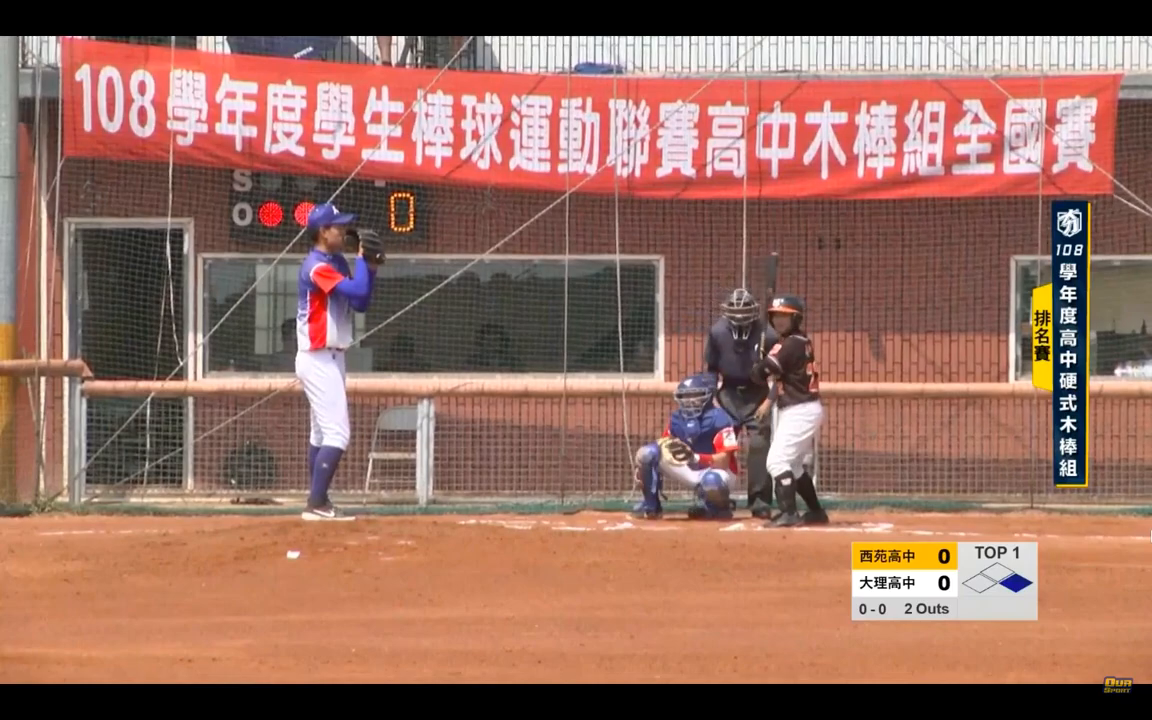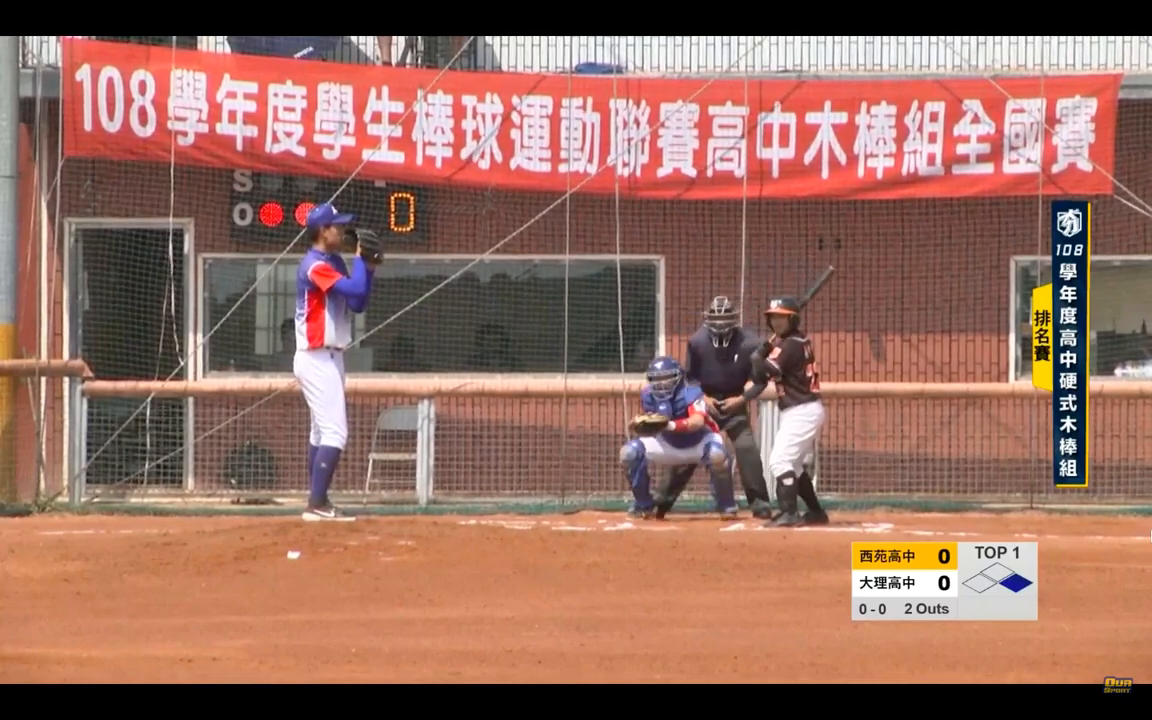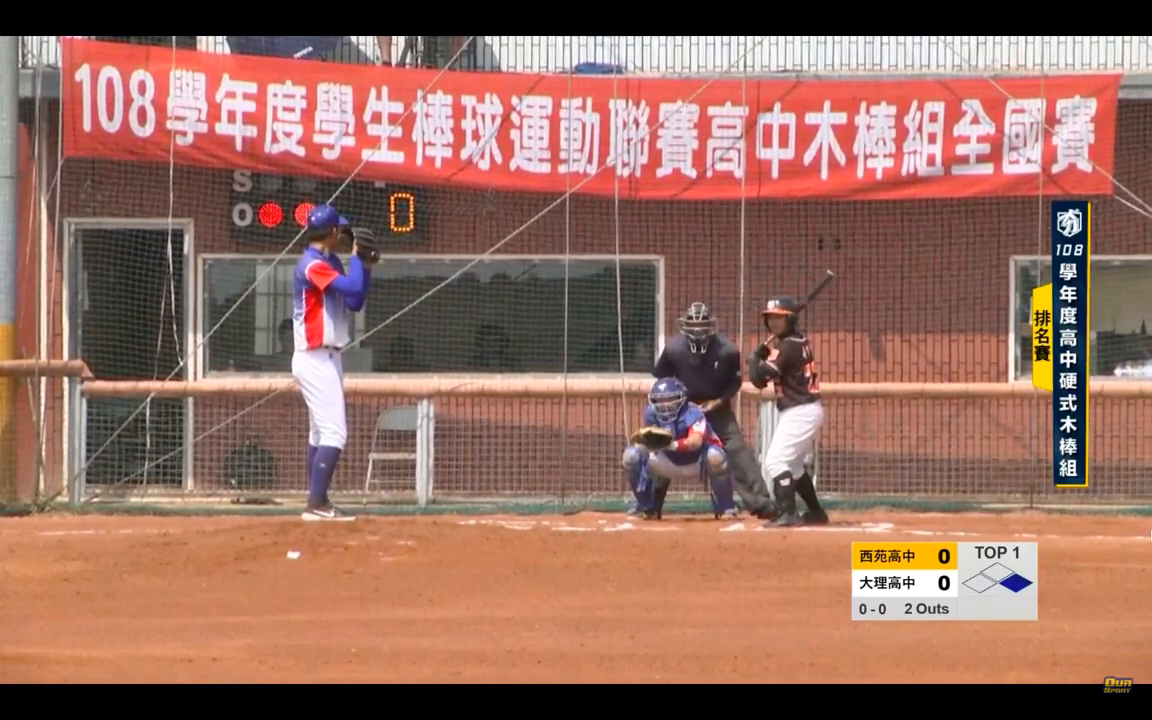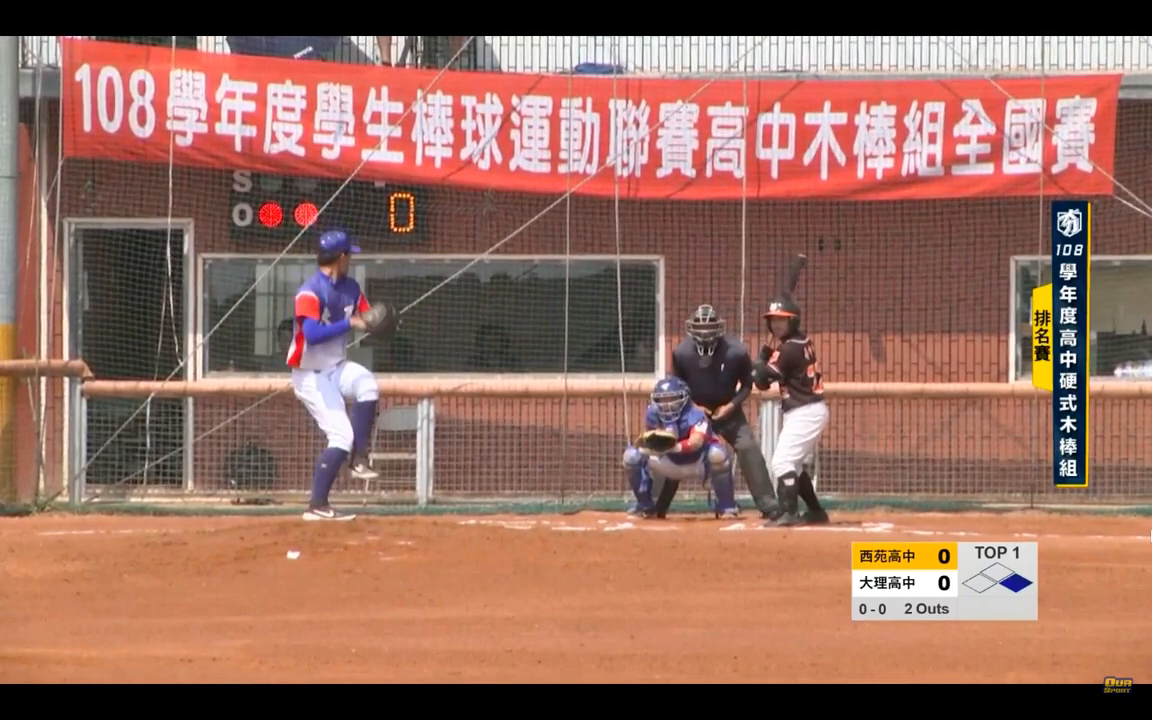
dt=0.5s
person 1, frame 1
left shoulder: (338, 263)
right shoulder: (317, 266)
left elbow: (361, 304)
right elbow: (358, 291)
left wrist: (371, 268)
right wrist: (361, 259)
left hip: (330, 359)
right hip: (319, 361)
left knee: (322, 433)
right knee: (337, 434)
left ankle: (319, 502)
right ankle: (316, 505)
person 1, frame 2
left shoulder: (335, 263)
right shoulder: (315, 265)
left elbow: (358, 304)
right elbow: (356, 290)
left wrist: (369, 268)
right wrist: (359, 258)
left hip: (330, 358)
right hip: (317, 359)
left knee: (322, 433)
right knee: (334, 433)
left ankle: (319, 501)
right ankle: (316, 505)
person 1, frame 3
left shoulder: (331, 262)
right shoulder: (311, 264)
left elbow: (355, 303)
right elbow: (353, 287)
left wrist: (366, 267)
right wrist: (356, 256)
left hip: (328, 359)
right hip: (315, 360)
left knee: (321, 433)
right knee: (334, 433)
left ankle: (319, 500)
right ankle: (316, 505)
person 1, frame 4
left shoulder: (350, 286)
right shoulder: (310, 291)
left elbow: (366, 320)
right elbow: (313, 335)
right wrist: (350, 324)
left hip: (337, 367)
right hip: (310, 375)
left knee: (368, 387)
right knee: (341, 436)
left ankle: (358, 457)
right ankle: (317, 506)
person 2, frame 1
left shoulder: (789, 343)
right shoulder: (801, 341)
left elbow: (760, 373)
right elbow: (782, 367)
left wrist: (762, 358)
right wrist: (769, 357)
left hip: (799, 412)
right hip: (805, 410)
left knee: (777, 461)
right knee: (793, 464)
left ankle: (788, 513)
right ankle: (815, 511)
person 2, frame 2
left shoulder: (789, 345)
right shoulder: (800, 341)
left elbow: (760, 375)
right elbow: (782, 369)
left wrist: (760, 353)
right wrist: (769, 353)
left hip: (800, 412)
right hip: (806, 410)
left knee: (779, 461)
right knee: (793, 464)
left ankle: (789, 513)
right ankle: (815, 511)
person 2, frame 3
left shoulder: (786, 346)
right shoulder: (800, 341)
left elbow: (759, 379)
left wrist: (755, 358)
right wrist: (766, 356)
left hip: (799, 412)
right hip: (808, 410)
left knee: (776, 461)
right knee: (793, 465)
left ankle: (788, 514)
right ankle: (815, 512)
person 2, frame 4
left shoulder: (788, 348)
right shoulder: (802, 342)
left elbow: (763, 381)
left wrist: (760, 360)
right wrist: (770, 356)
left hip: (804, 413)
right hip: (809, 411)
left knee: (782, 462)
right knee: (794, 464)
left ankle: (788, 514)
right ankle: (816, 512)
person 3, frame 1
left shoulder: (768, 335)
right shoulder: (717, 332)
right elbow: (712, 368)
left wrist: (770, 400)
right wrist: (714, 397)
left hip: (757, 396)
right hip: (728, 395)
left knee: (759, 446)
left ankle: (759, 501)
person 3, frame 2
left shoulder: (749, 343)
right shoulder: (697, 340)
right elbow: (690, 375)
left wrist: (741, 399)
right wrist: (703, 397)
left hip: (735, 402)
right hip: (706, 401)
left knee: (748, 449)
left ankle: (759, 502)
right ankle: (666, 498)
person 3, frame 3
left shoulder: (728, 350)
right shoulder: (673, 348)
left elbow: (736, 383)
right elbow: (661, 377)
left wrist: (718, 402)
left hip: (717, 407)
left knee: (739, 450)
left ankle: (760, 502)
person 3, frame 4
left shoulder: (736, 351)
right shoulder: (682, 352)
left elbow: (747, 384)
left wrist: (731, 405)
left hip: (728, 410)
left knee: (749, 449)
left ankle: (769, 506)
person 4, frame 1
left shoulder: (718, 418)
right shoulder: (677, 417)
left elbow: (724, 459)
left wrist: (695, 458)
left hip: (716, 470)
right hip: (688, 470)
left knee: (711, 482)
right knee: (646, 453)
left ankle: (720, 508)
right ankle: (652, 507)
person 4, frame 2
left shoulder: (691, 394)
right shoulder: (648, 396)
left elbow: (698, 422)
left wrist: (671, 425)
left hip: (699, 443)
right hip: (668, 445)
left knee: (717, 455)
right knee: (629, 452)
left ankle: (727, 505)
right ankle: (645, 505)
person 4, frame 3
left shoulder: (693, 415)
right shoulder: (651, 414)
left elbow: (696, 441)
left wrist: (673, 445)
left hip: (699, 462)
right hip: (670, 462)
left knee: (715, 455)
right knee: (631, 455)
left ankle: (726, 508)
right ankle: (646, 508)
person 4, frame 4
left shoulder: (695, 415)
right shoulder: (652, 414)
left elbow: (696, 441)
left wrist: (676, 447)
left hip: (699, 463)
right hip: (670, 463)
left knee: (717, 453)
right knee: (632, 455)
left ankle: (726, 507)
right ankle: (646, 507)
